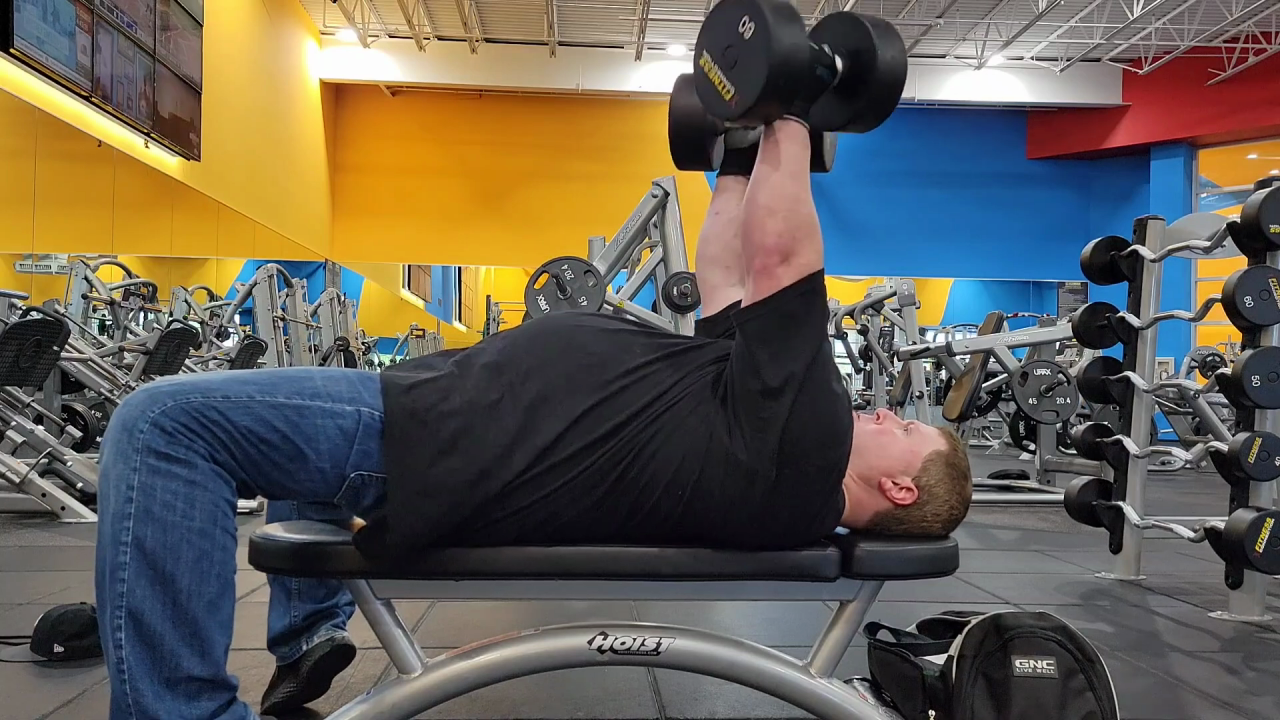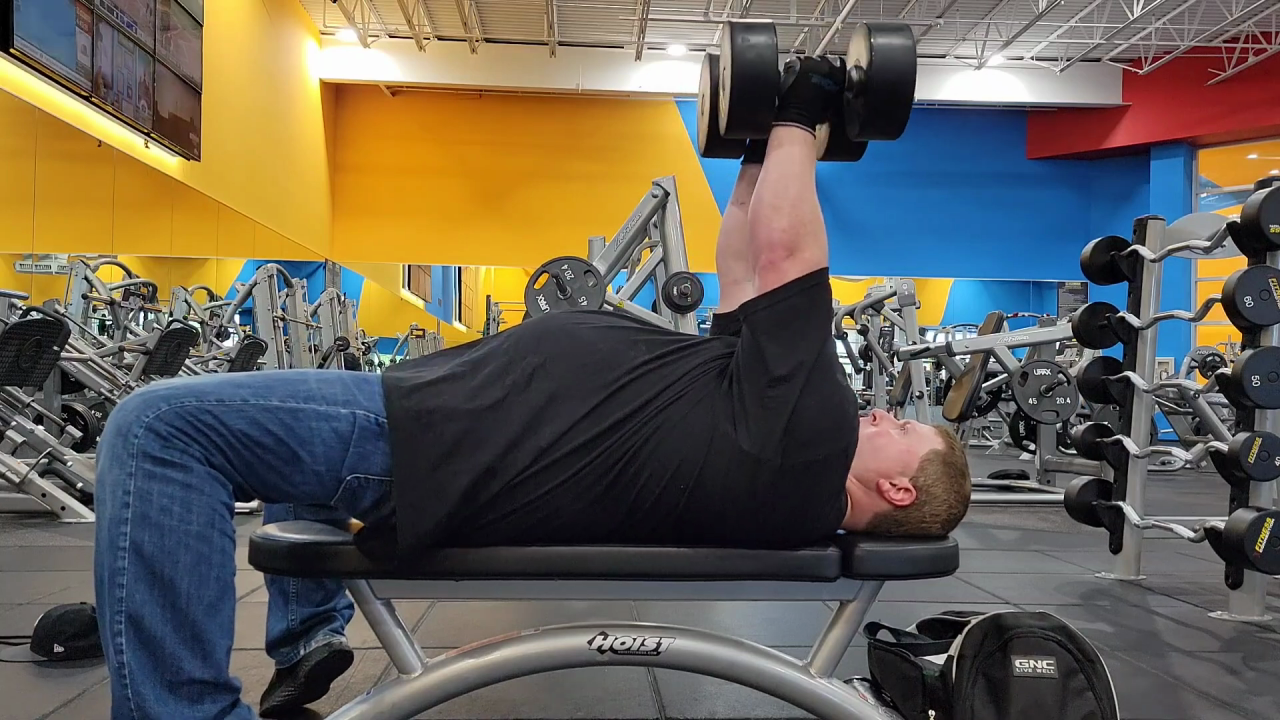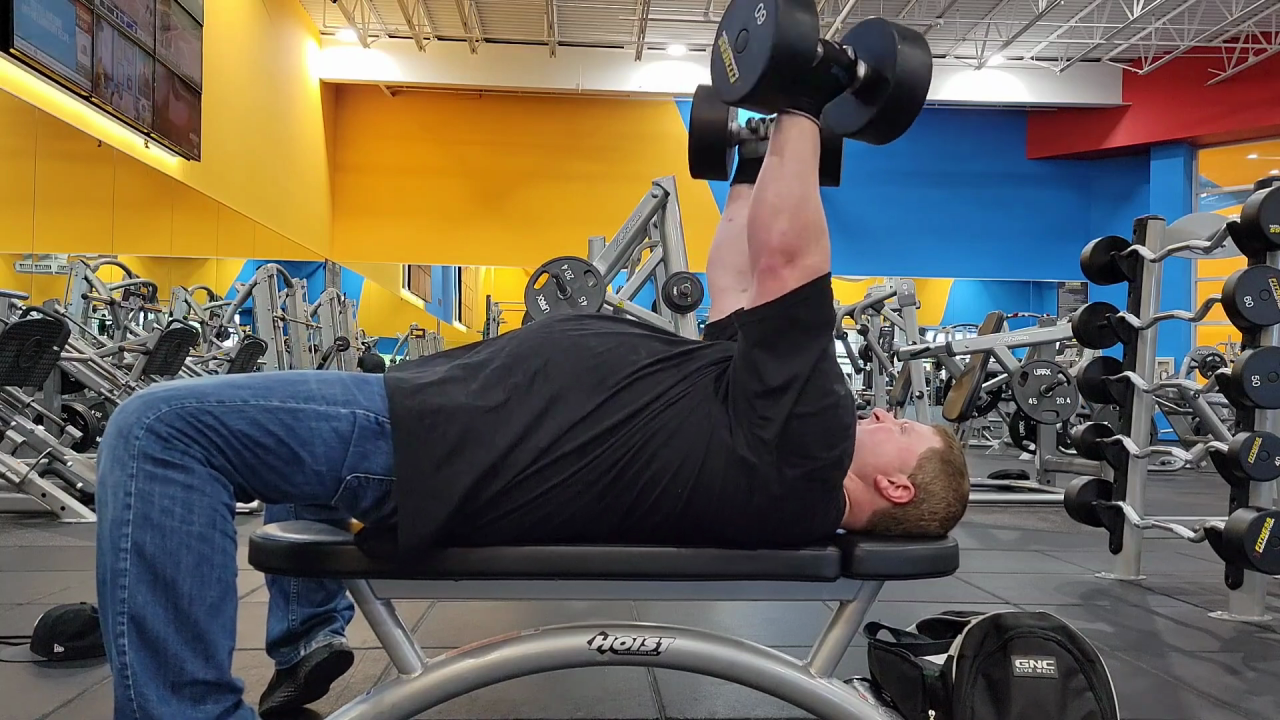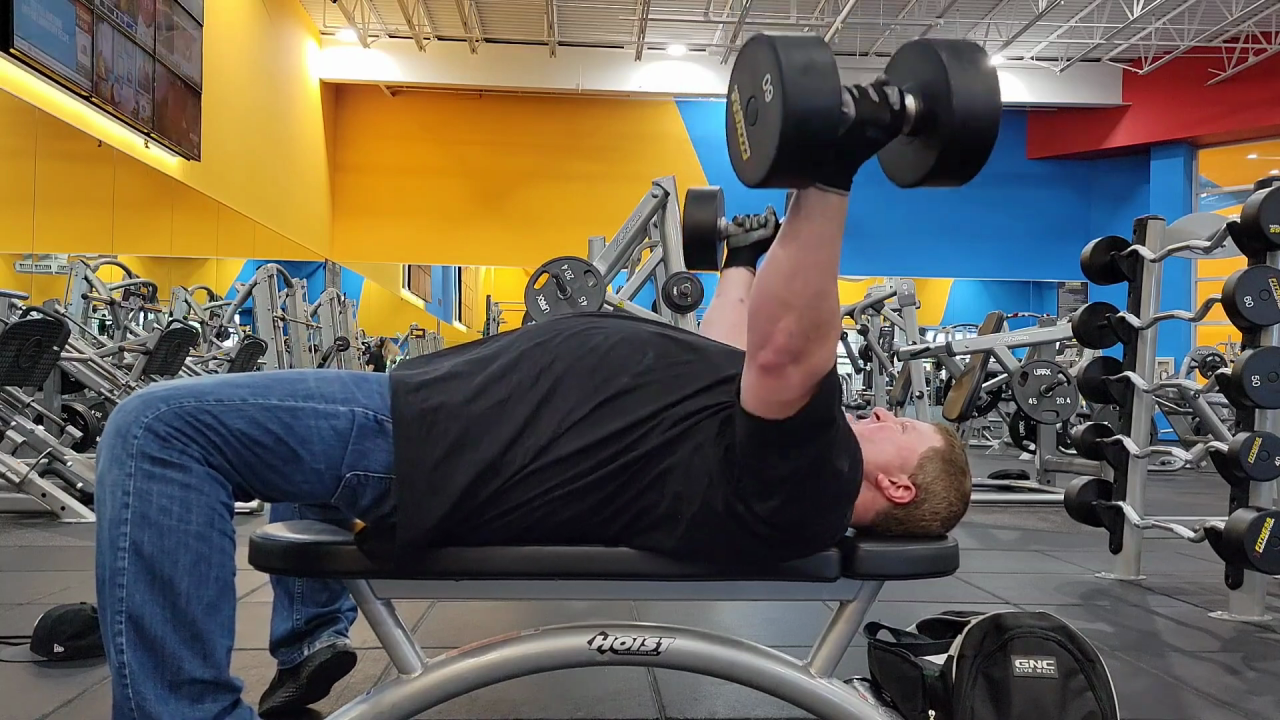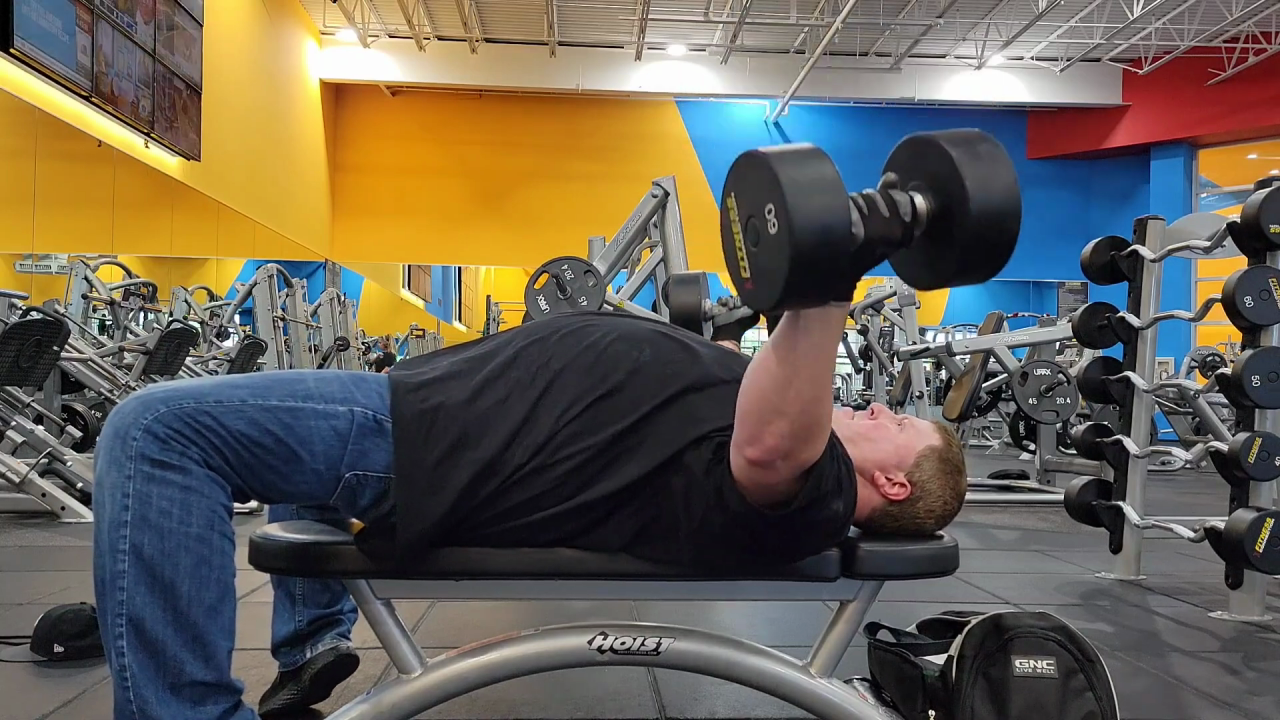
dt=0.7s
person 1, frame 1
left shoulder: (802, 451)
right shoulder: (778, 428)
left elbow: (778, 261)
right elbow: (725, 279)
left wrist: (790, 112)
right wrist: (738, 156)
left hip: (428, 452)
right hip: (458, 414)
left knee: (164, 424)
right ankle: (309, 641)
person 1, frame 2
left shoulder: (809, 442)
right shoulder: (778, 418)
left elbow: (784, 259)
right elbow: (747, 278)
left wrist: (796, 120)
right wrist: (759, 147)
left hip: (430, 450)
right hip: (457, 410)
left knee: (159, 425)
right knee: (288, 401)
right ankle: (307, 642)
person 1, frame 3
left shoulder: (803, 454)
right shoulder: (789, 431)
left elbow: (785, 265)
right elbow: (740, 291)
left wrist: (801, 112)
right wrist: (752, 167)
left hip: (431, 449)
right hip: (458, 410)
left knee: (162, 429)
right ankle: (306, 647)
person 1, frame 4
left shoulder: (807, 480)
right shoulder: (788, 432)
left elbow: (785, 351)
right elbow: (726, 357)
left wrist: (829, 176)
right wrist: (744, 256)
left knee: (160, 428)
right knee: (291, 407)
right ankle: (310, 646)
person 1, frame 5
left shoulder: (812, 490)
right shoulder: (810, 431)
left elbow: (767, 446)
left wrist: (827, 288)
right wrist: (726, 339)
left knee: (152, 435)
right knee: (285, 420)
right ankle: (313, 649)
